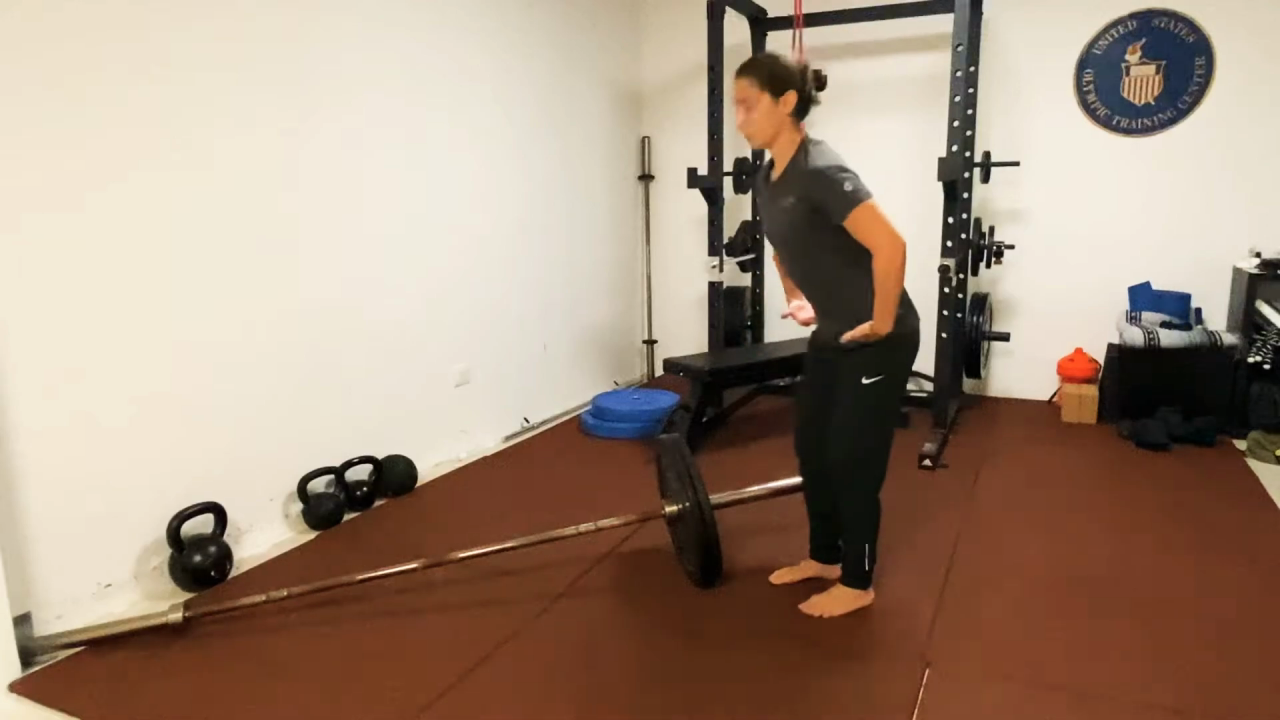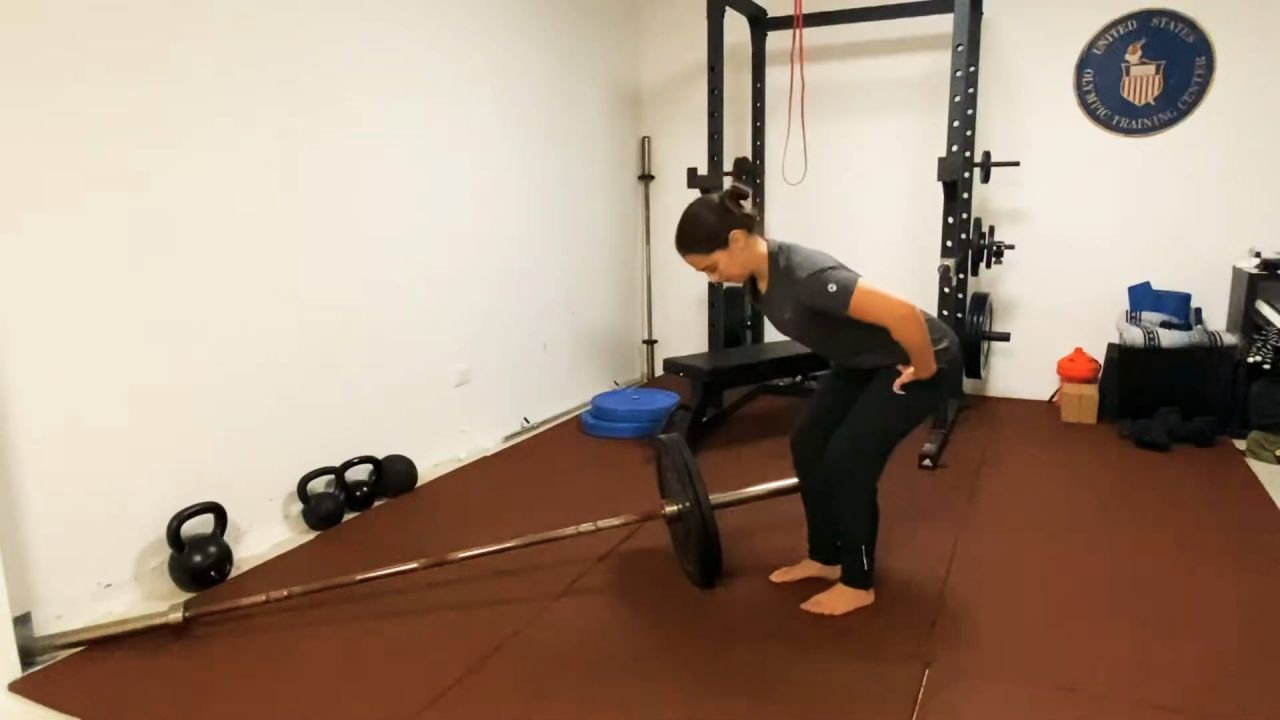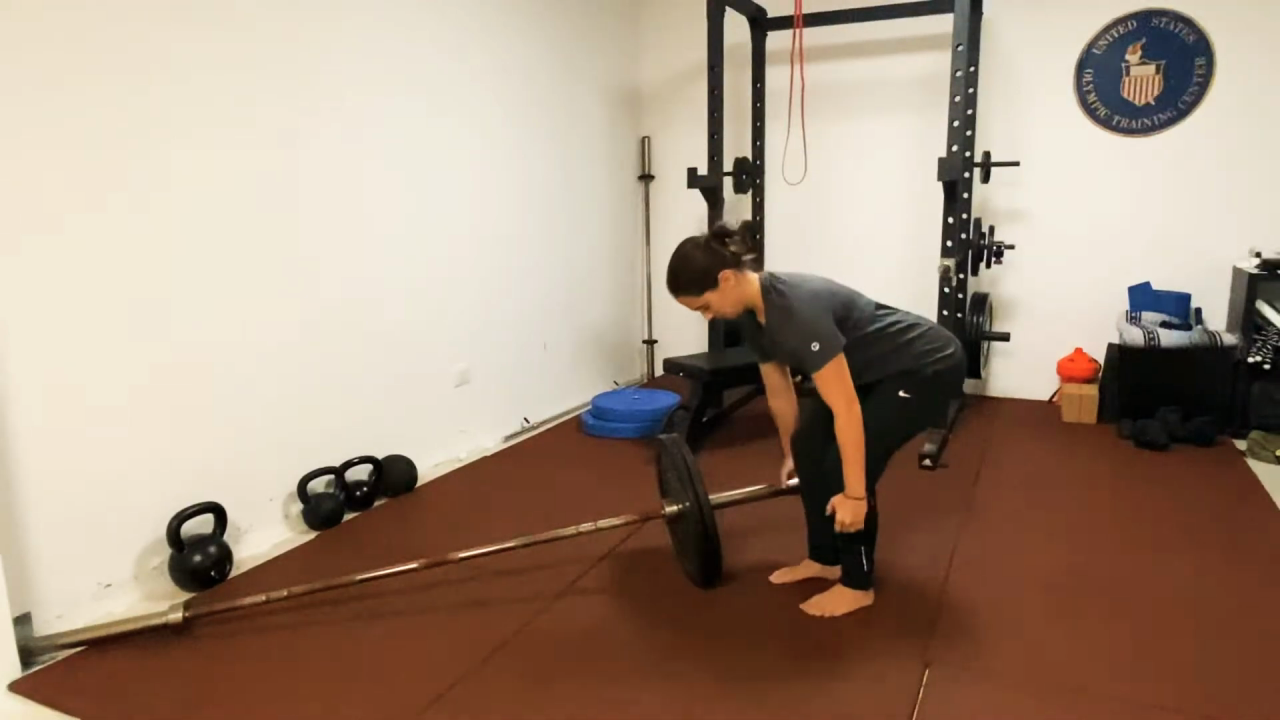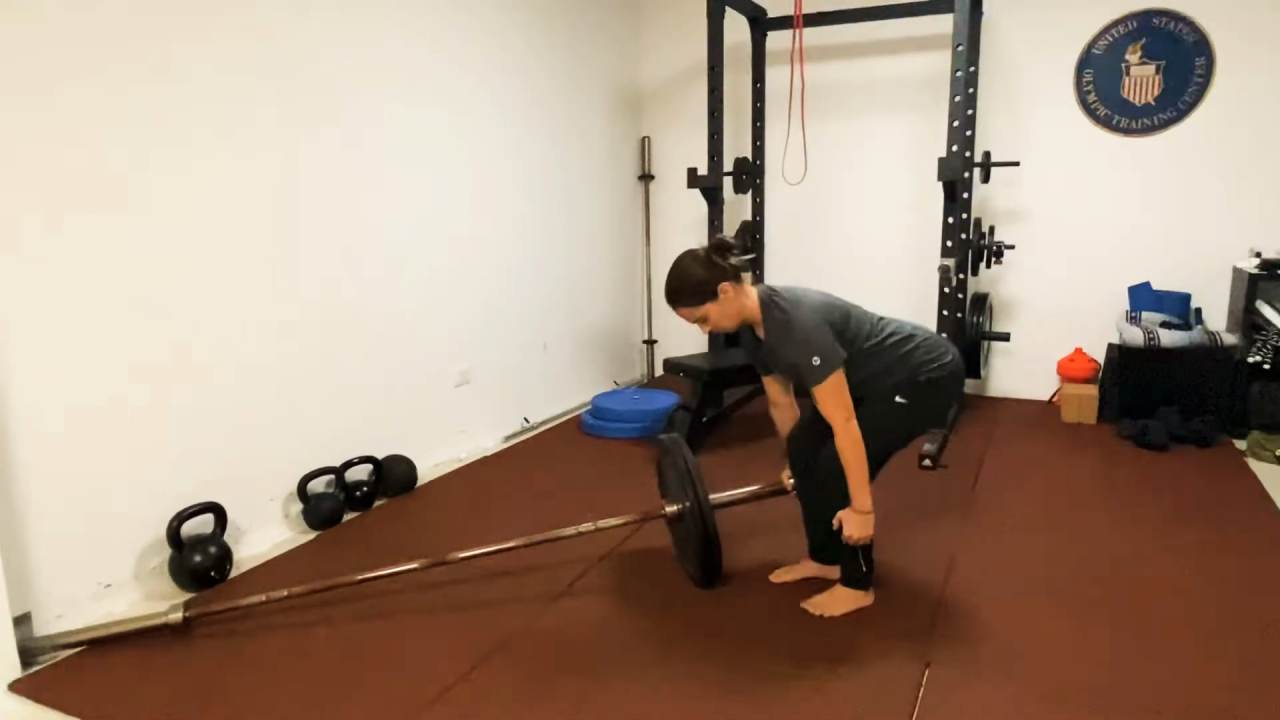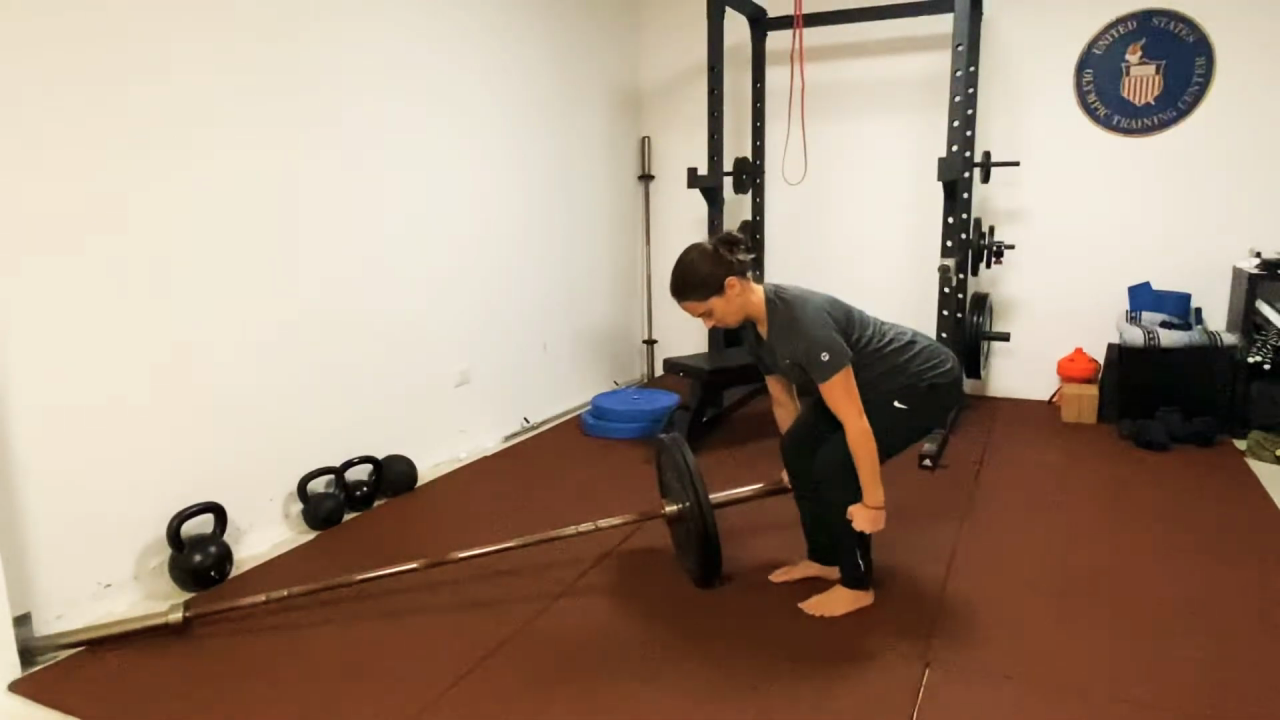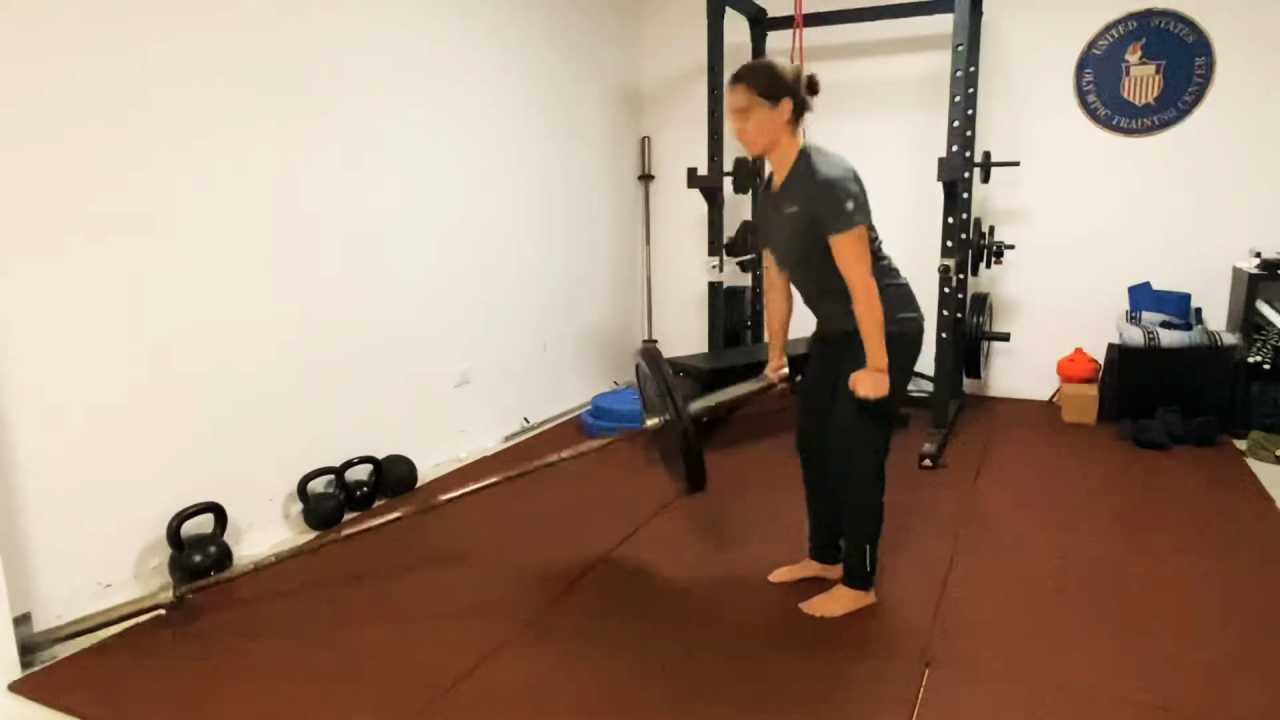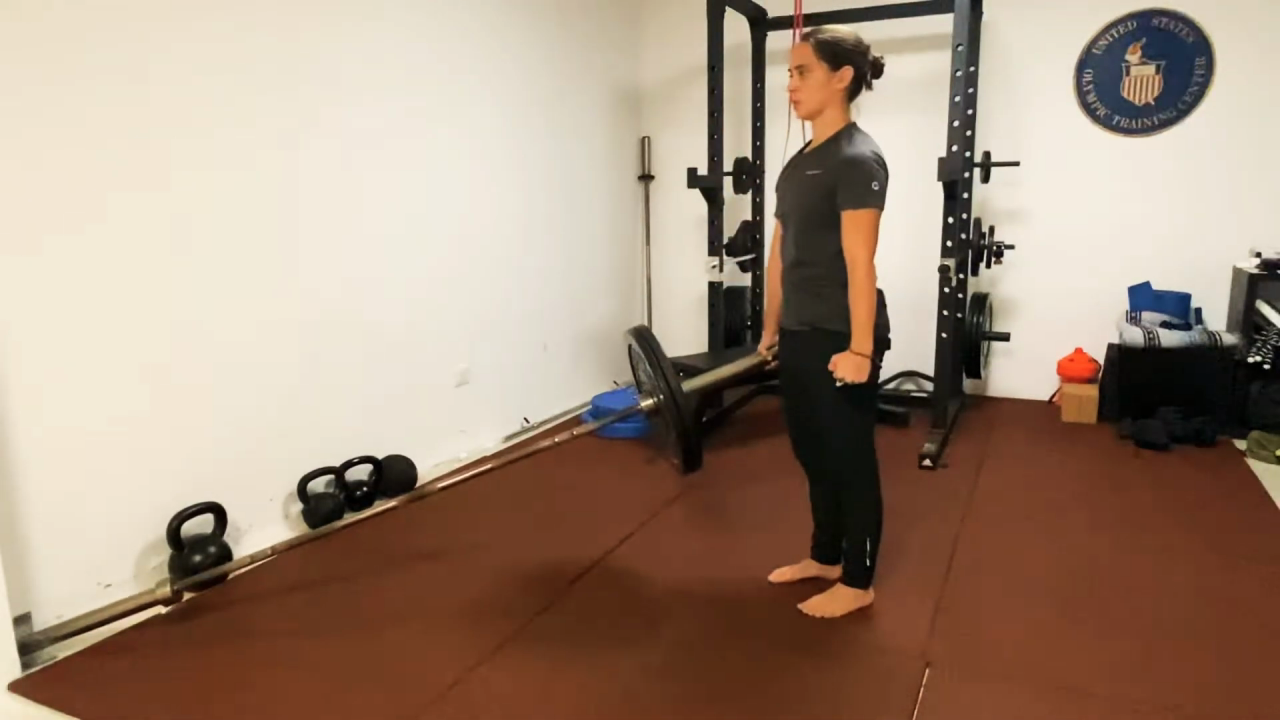
dt=0.7s
person 1, frame 1
left shoulder: (821, 173)
right shoulder: (767, 180)
left elbow: (890, 247)
left wrist: (881, 324)
right wrist: (795, 295)
left hip: (879, 339)
right hip: (834, 334)
left knee: (852, 455)
right knee: (811, 444)
left ankle: (857, 583)
right ankle: (824, 557)
person 1, frame 2
left shoulder: (803, 275)
right shoulder: (757, 278)
left elbow: (903, 313)
left wrist: (923, 370)
left hip: (921, 358)
right hip: (863, 361)
left knee: (848, 458)
right knee: (808, 445)
left ankle: (857, 584)
right ankle: (824, 558)
person 1, frame 3
left shoulder: (797, 309)
right shoulder: (753, 314)
left elbow: (846, 409)
right elbow: (778, 389)
left wrist: (854, 494)
right wrist: (790, 455)
left hip: (929, 367)
right hip: (877, 368)
left knee: (843, 461)
right knee: (810, 447)
left ankle: (857, 585)
right ankle: (824, 559)
person 1, frame 4
left shoulder: (797, 323)
right shoulder: (753, 326)
left elbow: (844, 424)
right elbow: (780, 400)
left wrist: (861, 507)
right wrist: (793, 461)
left hip: (928, 375)
right hip: (877, 376)
left knee: (836, 464)
right knee: (804, 449)
left ankle: (857, 585)
right ankle: (824, 558)
person 1, frame 5
left shoulder: (803, 322)
right shoulder: (757, 327)
left elbow: (855, 421)
right elbow: (783, 399)
left wrist: (873, 501)
right wrist: (793, 455)
left hip: (927, 382)
right hip: (877, 380)
left knee: (834, 466)
right knee: (798, 449)
left ankle: (857, 586)
right ankle: (823, 558)
person 1, frame 6
left shoulder: (828, 181)
right shoulder: (767, 195)
left elbow: (862, 282)
right elbow: (775, 283)
left wrist: (876, 367)
right wrist: (776, 355)
left hip: (886, 328)
right hip: (836, 331)
left knee: (853, 455)
right knee: (812, 443)
left ankle: (859, 584)
right ankle: (824, 557)
person 1, frame 7
left shoulder: (858, 159)
right shoulder: (800, 161)
left elbow: (860, 263)
left wrist: (861, 349)
right wrist: (771, 331)
left hip: (840, 339)
right hip: (799, 335)
left knee: (849, 457)
right knee: (813, 453)
left ankle: (858, 583)
right ankle: (825, 557)
